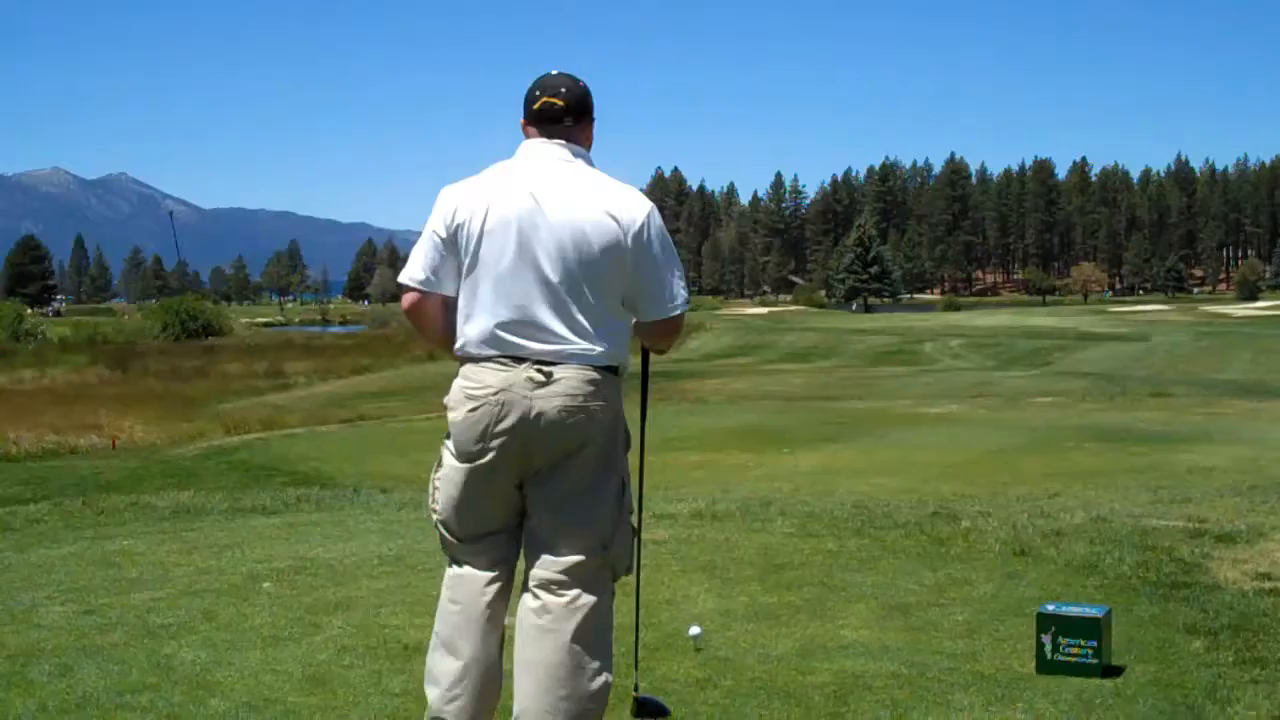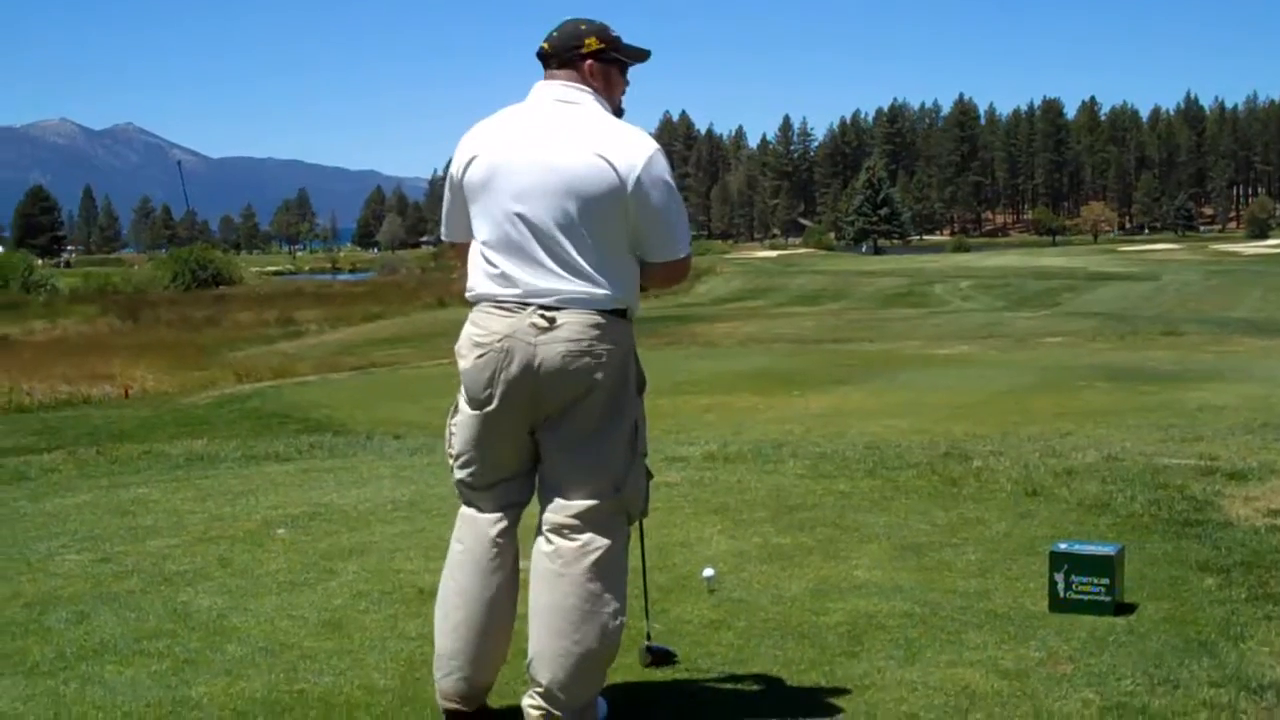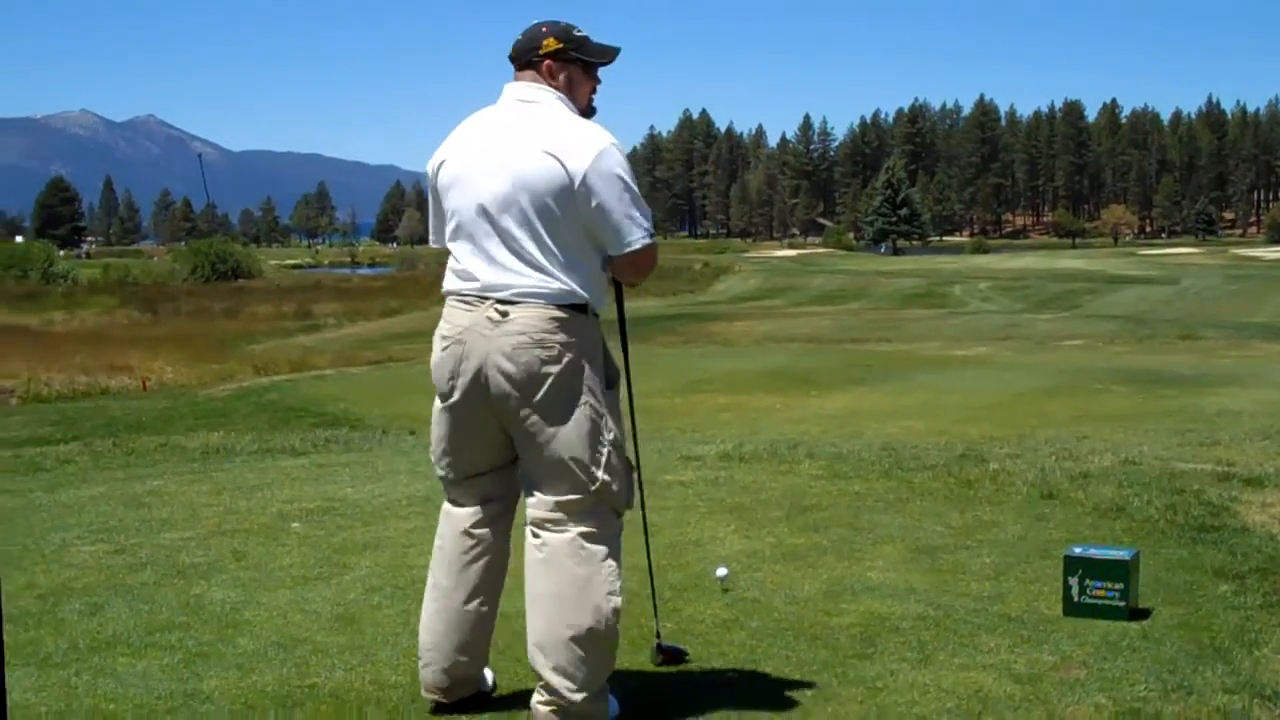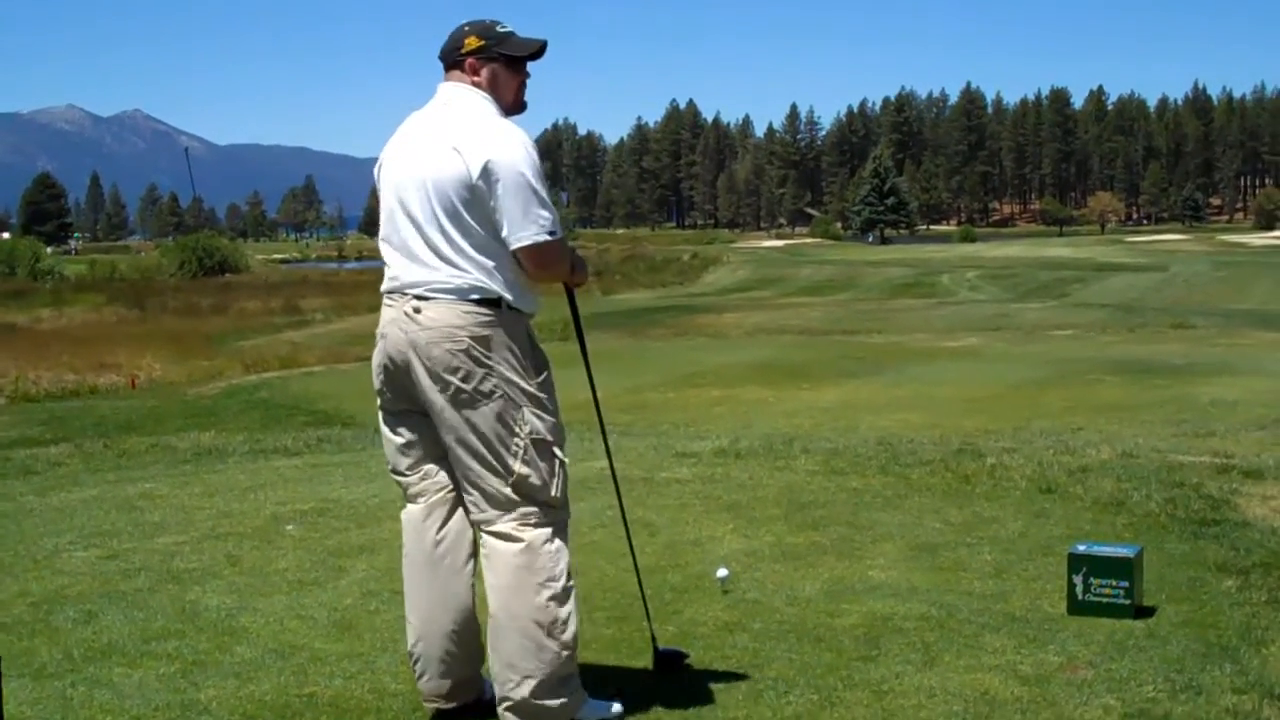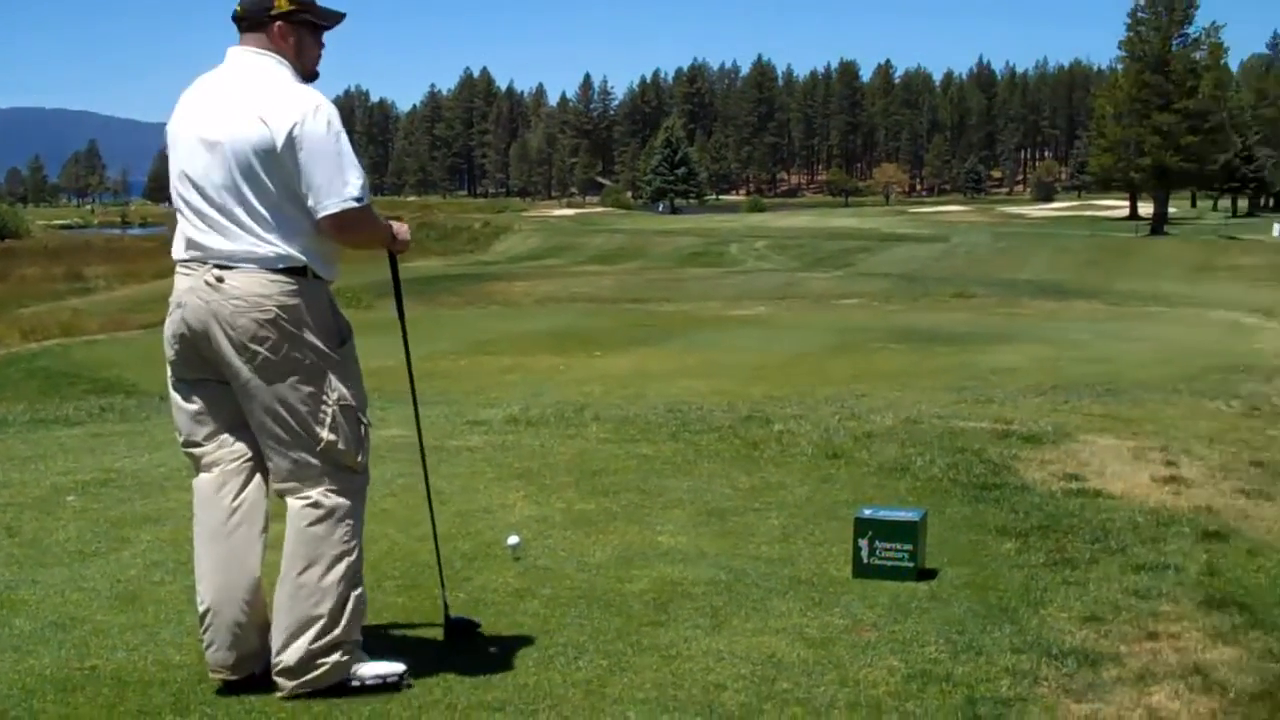
dt=0.7s
person 1, frame 1
left shoulder: (464, 197)
right shoulder: (629, 207)
left elbow: (420, 305)
right elbow: (664, 330)
left hip: (486, 394)
right hip: (580, 400)
left knee: (473, 570)
right knee: (569, 582)
person 1, frame 2
left shoulder: (479, 138)
right shoulder: (631, 148)
left elbow: (459, 242)
right elbow: (671, 267)
left hip: (494, 335)
right hip: (586, 344)
left knee: (484, 511)
right knee: (582, 522)
person 1, frame 3
left shoulder: (455, 142)
right shoulder: (586, 142)
right elbow: (638, 260)
right wrist: (602, 266)
left hip: (463, 331)
right hip: (549, 339)
left knee: (470, 507)
right knee: (573, 518)
person 1, frame 4
left shoulder: (402, 138)
right shoulder: (499, 137)
right elbow: (537, 255)
right wrist: (575, 269)
left hip: (400, 326)
right hip: (474, 333)
left knee: (430, 502)
right knee: (519, 511)
person 1, frame 5
left shoulder: (191, 101)
right shoulder: (301, 106)
right elbow: (344, 220)
right wrist: (391, 235)
left hip: (192, 295)
right hip: (271, 301)
left knee: (222, 473)
right knee: (325, 476)
left ankle: (235, 652)
right ankle: (314, 657)
